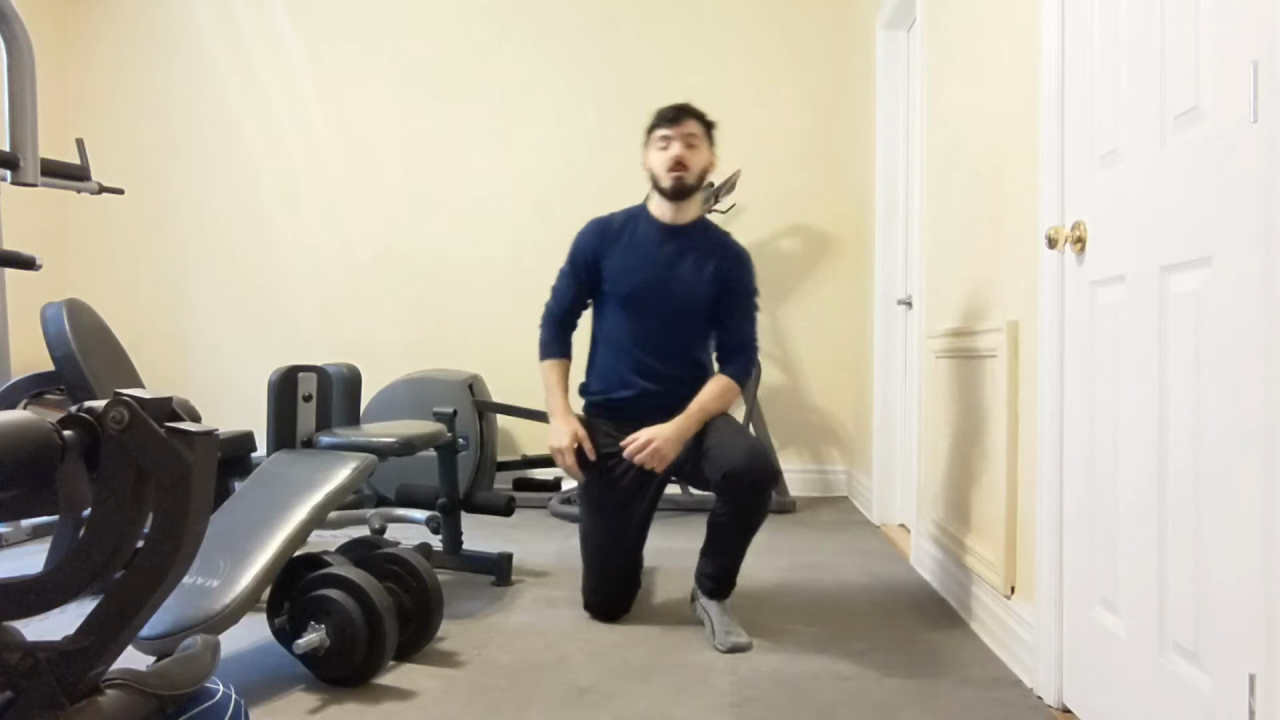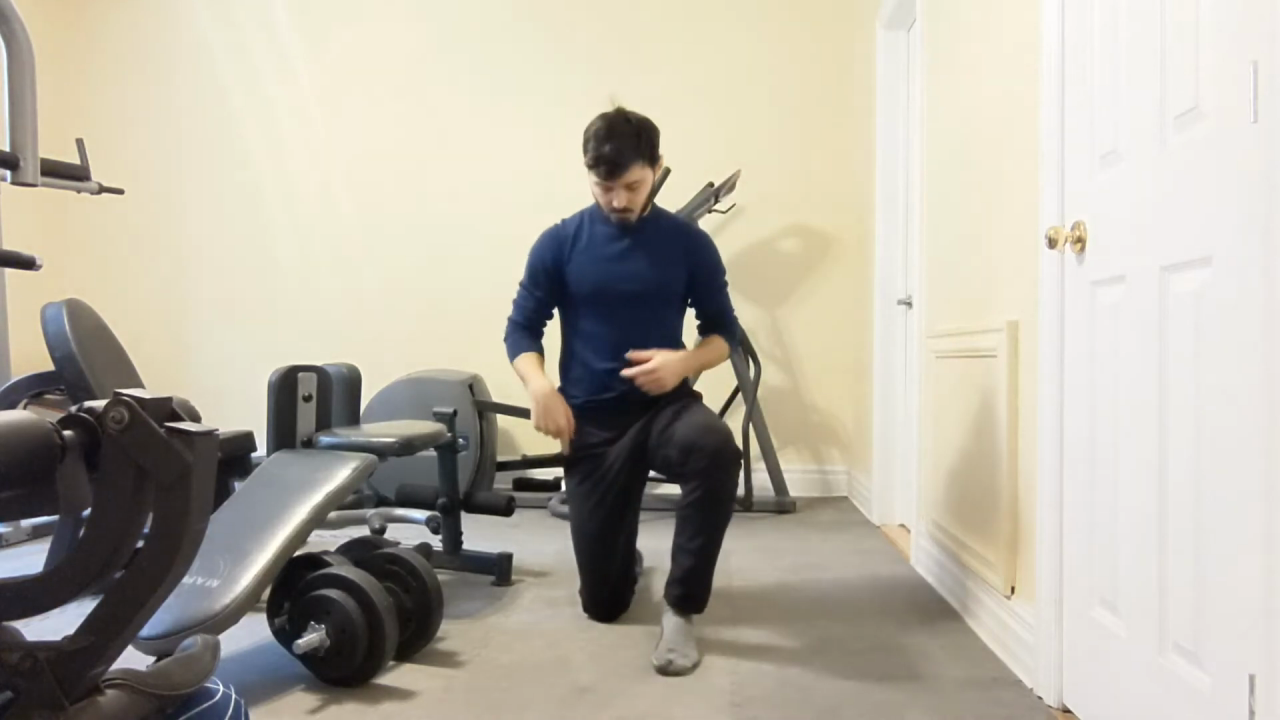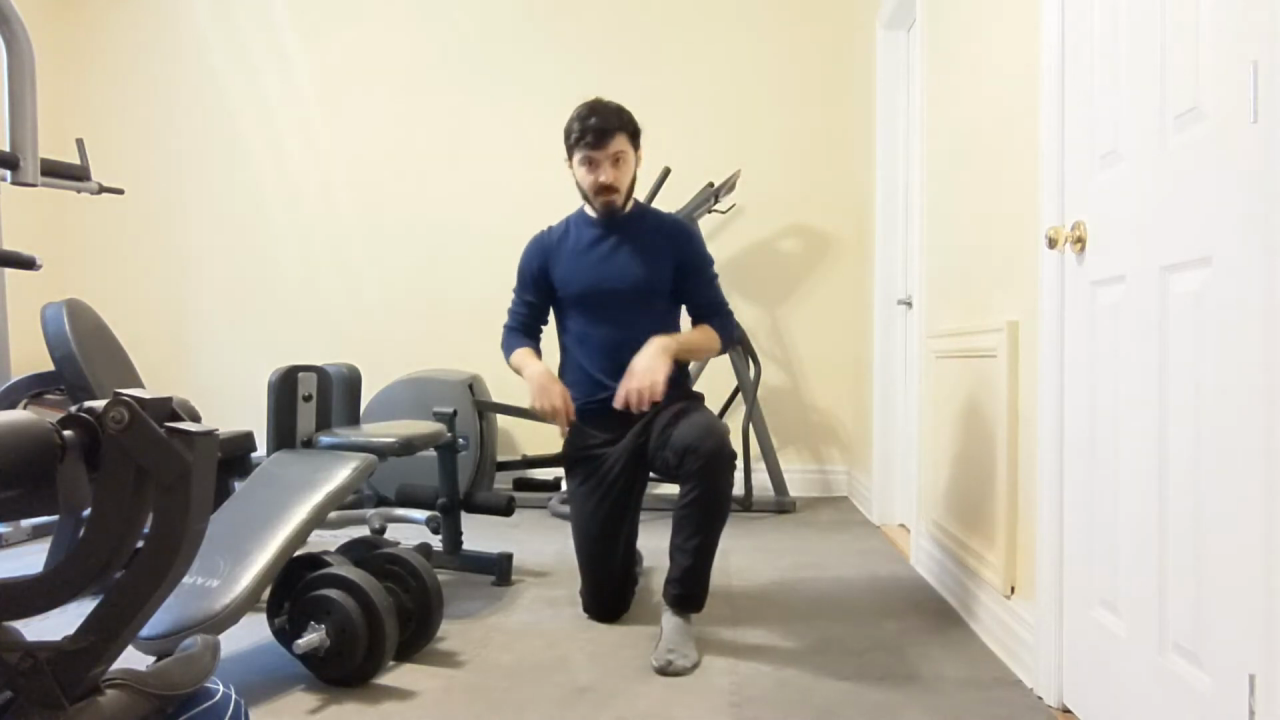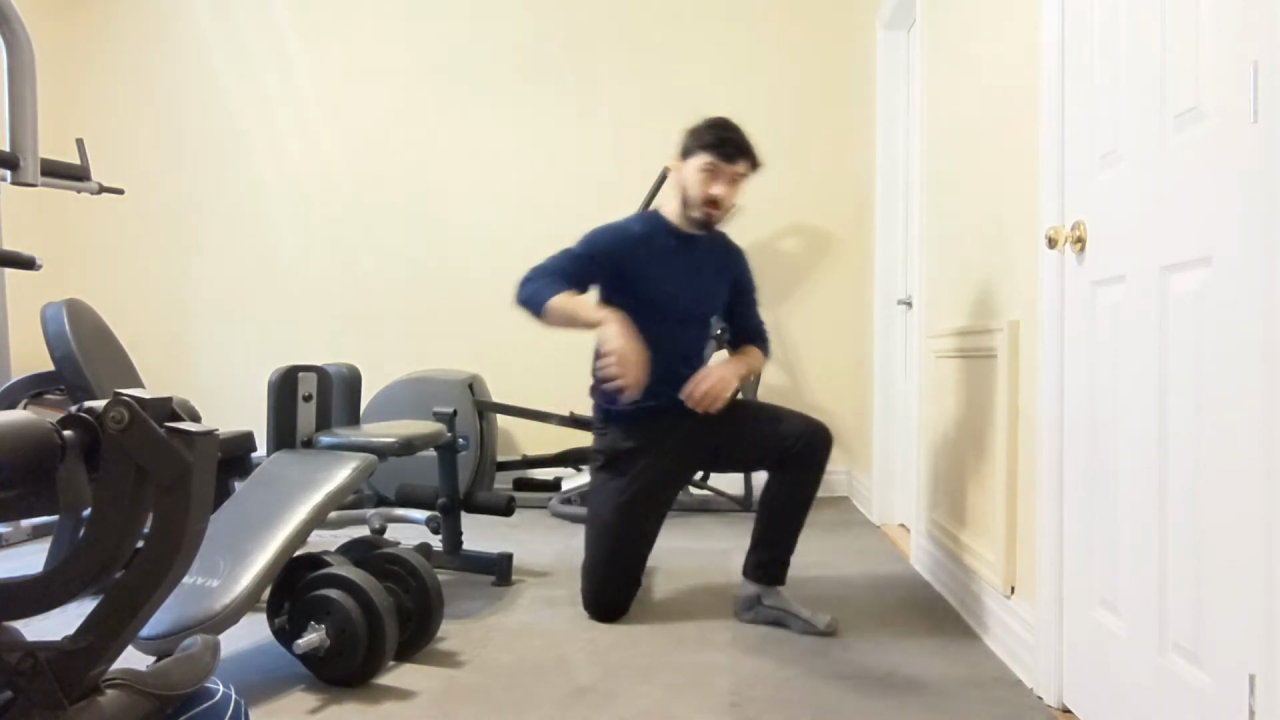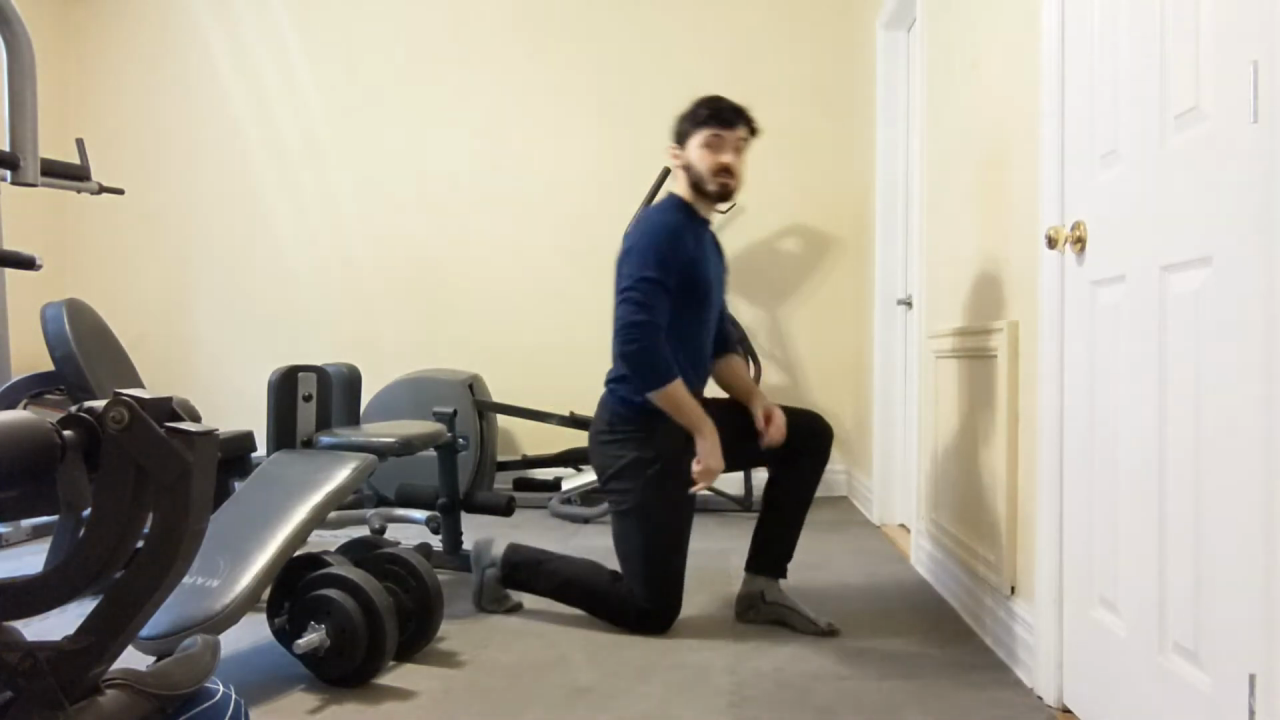
dt=1s
person 1, frame 1
left shoulder: (727, 257)
right shoulder: (601, 238)
left elbow: (737, 363)
right elbow: (556, 326)
left wrist: (682, 429)
right wrist: (560, 414)
left hip: (689, 416)
right hip: (609, 423)
left knee: (753, 467)
right knee: (605, 603)
left ankle: (710, 592)
right ankle: (627, 555)
person 1, frame 2
left shoulder: (688, 242)
right shoulder: (558, 243)
left elbow: (724, 331)
right elbow: (521, 328)
left wrist: (686, 361)
right wrist: (538, 386)
left hip: (666, 406)
right hip: (591, 421)
left knee: (716, 447)
right knee: (602, 602)
left ankle: (680, 609)
right ankle: (626, 558)
person 1, frame 3
left shoulder: (675, 236)
right shoulder: (548, 249)
left elbow: (719, 326)
right elbow: (518, 330)
left wrist: (666, 345)
right wrist: (536, 372)
left hip: (663, 409)
right hip: (592, 425)
left knee: (711, 448)
right knee: (603, 603)
left ankle: (679, 609)
right ankle: (628, 557)
person 1, frame 4
left shoulder: (728, 259)
right shoulder: (625, 239)
left elbow: (753, 340)
right elbow: (534, 288)
left wrist: (731, 369)
right wrist: (607, 320)
left hip: (694, 409)
right hip: (627, 430)
left knee: (807, 439)
right knee: (606, 603)
left ankle: (760, 590)
right ankle: (625, 544)
person 1, frame 5
left shoulder: (704, 238)
right shoulder: (660, 229)
left elbow: (713, 341)
right elbow: (639, 346)
left wrist: (750, 397)
right wrist: (706, 431)
left hip: (680, 418)
right hip: (639, 434)
left knee: (808, 434)
right knee: (650, 609)
left ankle: (761, 588)
right ankle: (505, 562)
